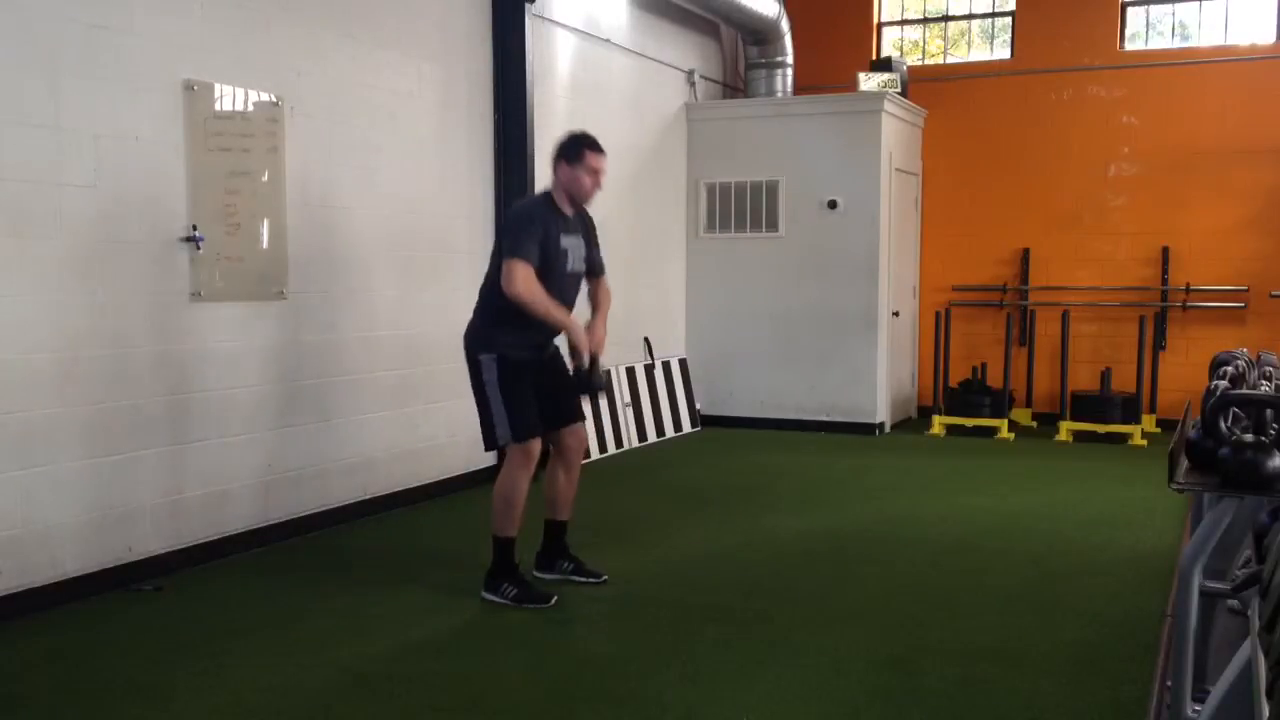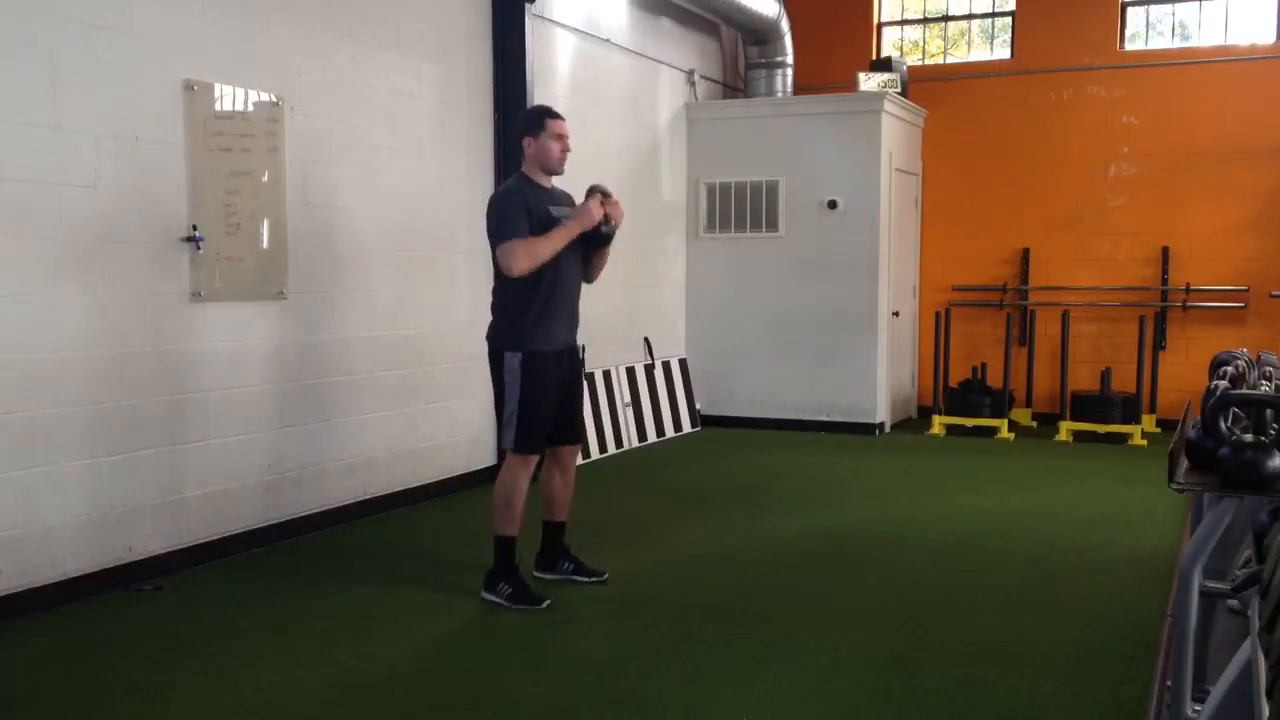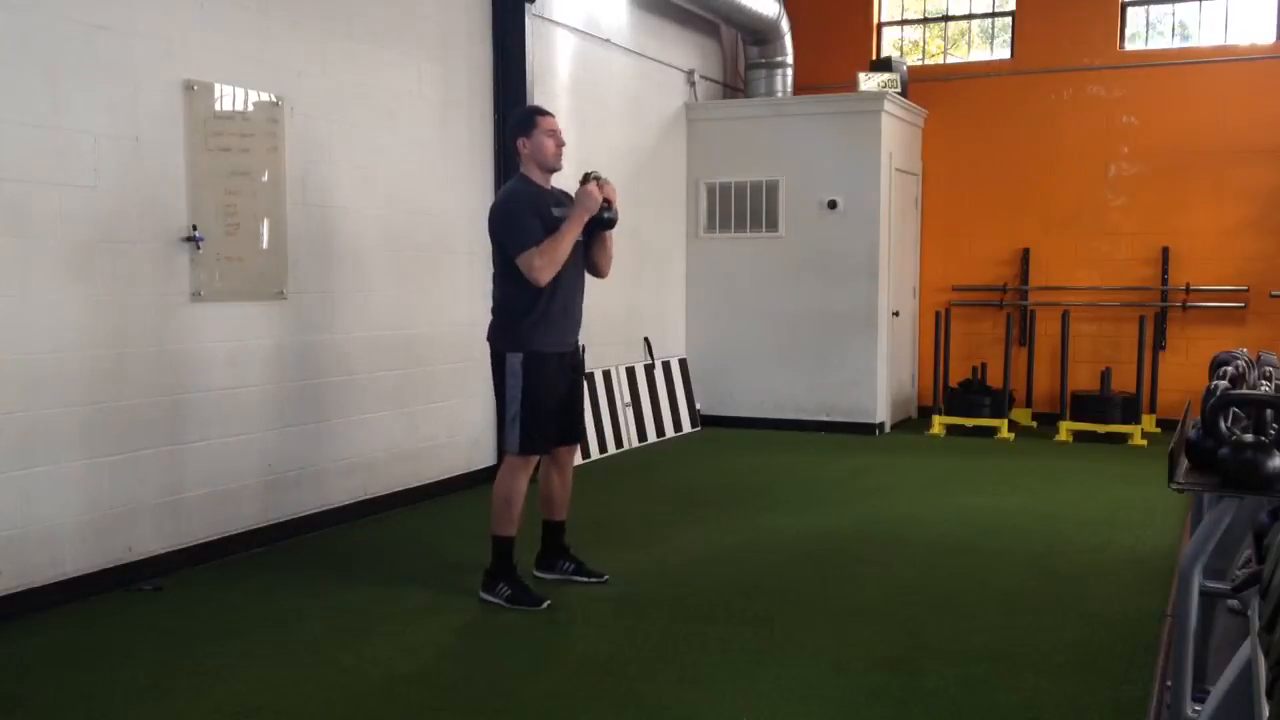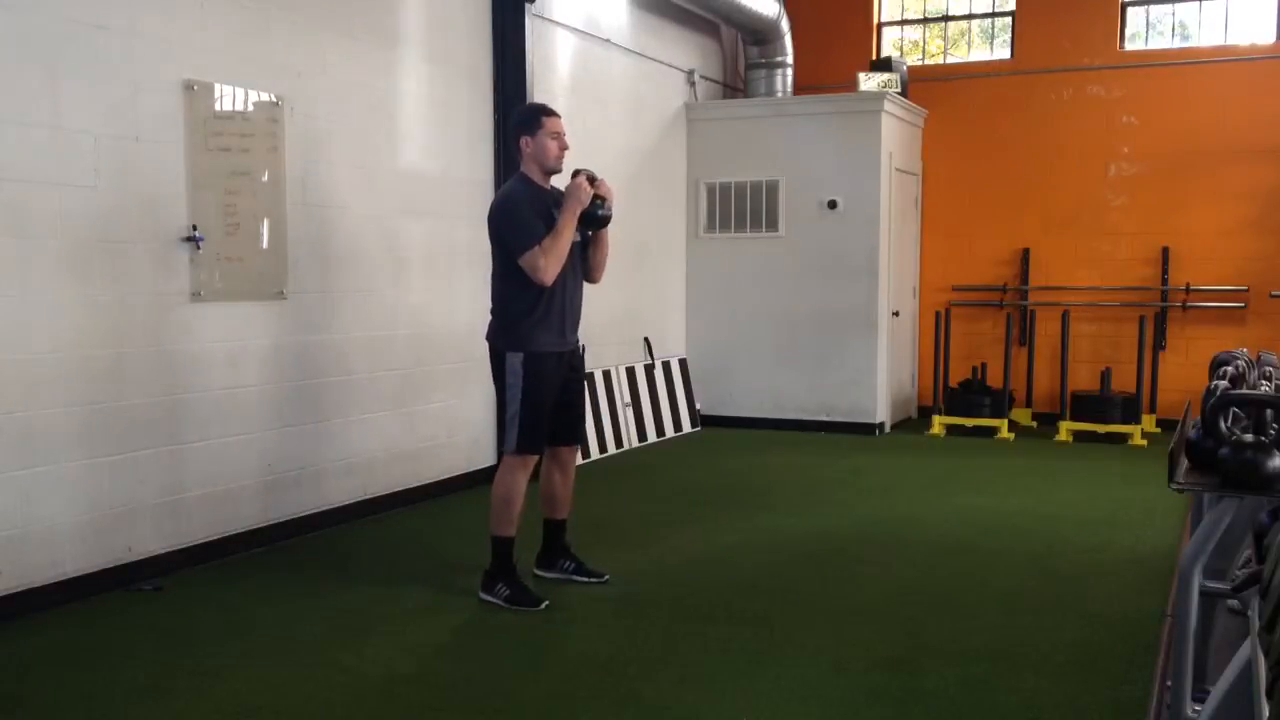
dt=0.3s
person 1, frame 1
left shoulder: (583, 223)
right shoulder: (530, 216)
left elbow: (599, 282)
right elbow: (515, 283)
left wrist: (598, 322)
right wrist: (571, 326)
left hip: (538, 348)
right hip: (498, 350)
left knee: (573, 442)
right knee: (525, 450)
left ankle: (553, 554)
right ankle: (500, 574)
person 1, frame 2
left shoulder: (564, 200)
right shoulder: (511, 198)
left elbow: (587, 271)
right elbow: (513, 263)
left wrist: (604, 229)
right wrist: (573, 223)
left hip: (562, 345)
right hip: (522, 349)
left knee: (565, 451)
right knee: (523, 455)
left ankle: (553, 554)
right ankle: (501, 574)
person 1, frame 3
left shoulder: (564, 200)
right shoulder: (514, 201)
left elbow: (599, 267)
right elbow: (539, 271)
left wrist: (602, 216)
right wrist: (578, 215)
left hip: (564, 345)
right hip: (525, 349)
left knee: (563, 451)
right knee: (523, 456)
left ankle: (553, 553)
right ankle: (499, 573)
person 1, frame 4
left shoulder: (562, 199)
right shoulder: (514, 201)
left elbow: (592, 272)
right elbow: (543, 270)
right wrist: (571, 210)
left hip: (563, 345)
right hip: (524, 349)
left knee: (564, 450)
right knee: (521, 455)
left ankle: (554, 552)
right ankle: (498, 574)
